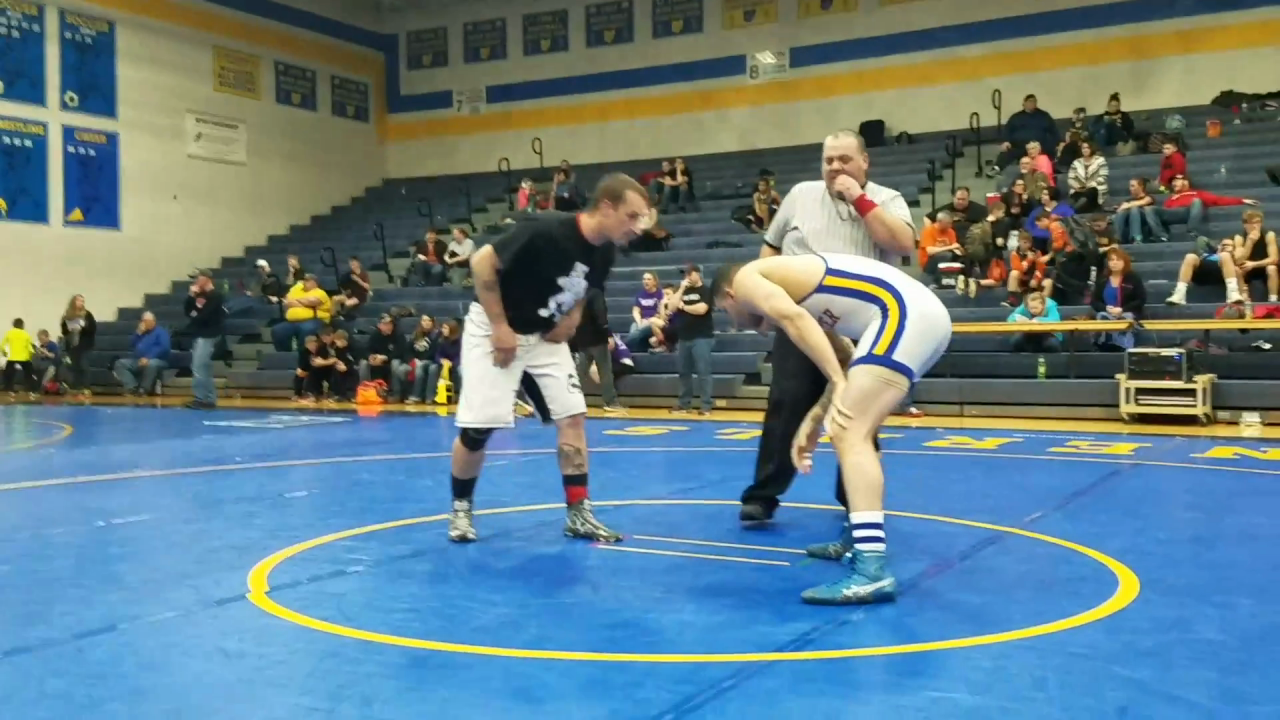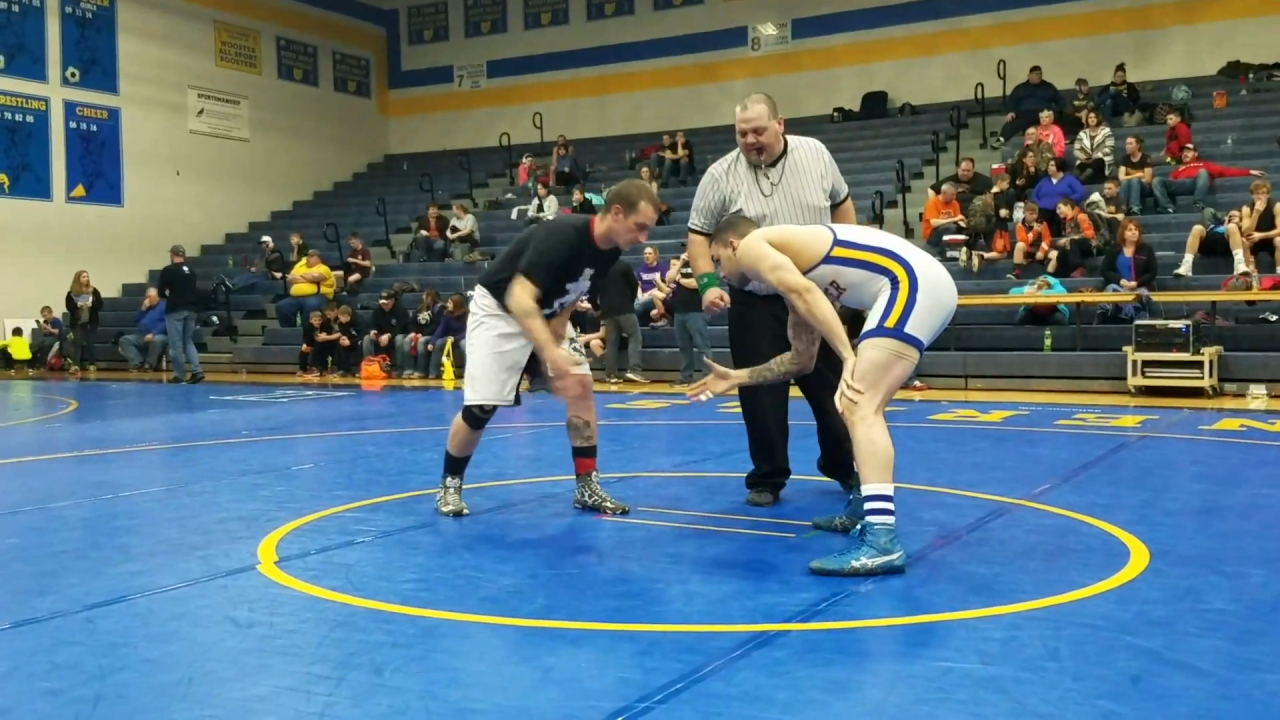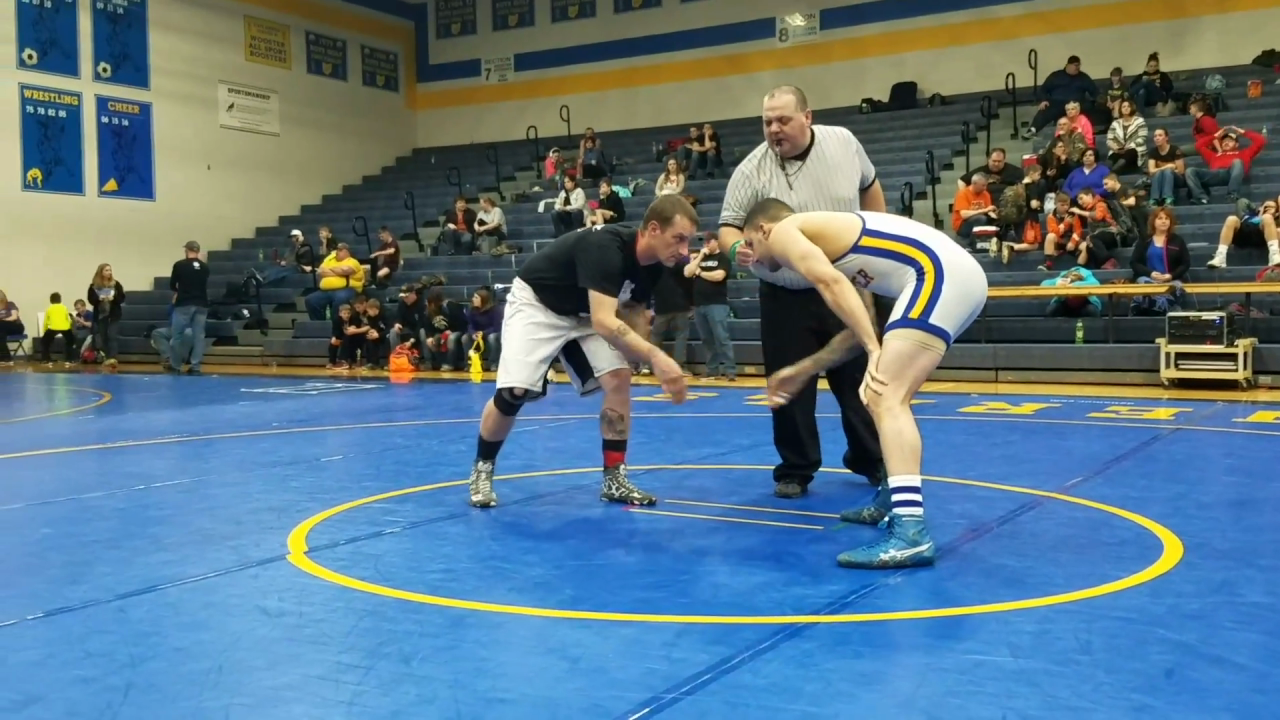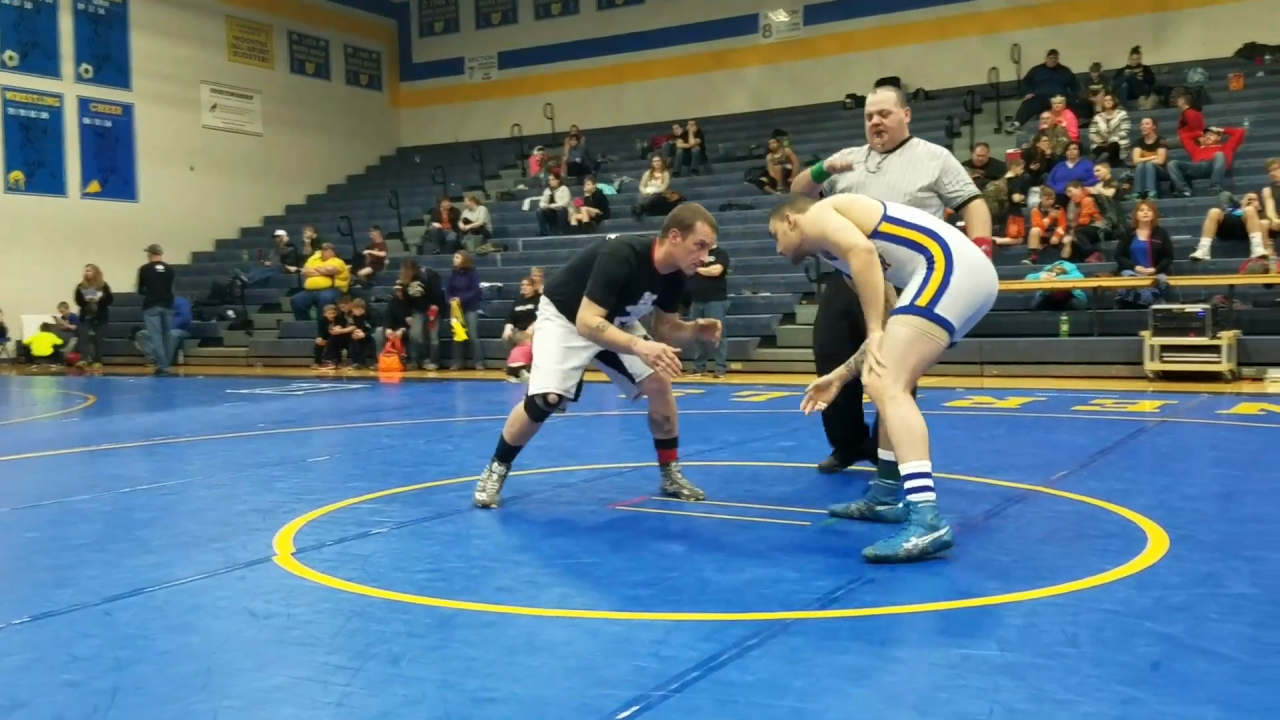
dt=1s
person 1, frame 1
left shoulder: (886, 200)
right shoulder: (800, 196)
left elbow: (902, 244)
right elbow: (770, 249)
left wrist: (860, 199)
right knee: (786, 406)
right ankle: (762, 495)
person 1, frame 2
left shoulder: (815, 154)
right shoulder: (721, 175)
left elbow: (841, 205)
right elbow: (699, 235)
right wrist: (708, 283)
right hip: (754, 305)
left knee: (830, 388)
right knee: (762, 395)
left ankle: (845, 467)
right ankle: (767, 478)
person 1, frame 3
left shoulder: (843, 142)
right shoulder: (752, 170)
left elbow: (869, 188)
right elbow: (729, 225)
right wrist: (736, 248)
right hip: (786, 298)
left knee: (859, 379)
left ankle: (871, 461)
right ankle: (795, 470)
person 1, frame 4
left shoulder: (934, 159)
right shoulder: (846, 160)
left elbow: (971, 205)
right elbow: (798, 192)
left wrist: (981, 248)
right wrist: (824, 168)
right hip: (844, 281)
right knee: (831, 360)
left ankle: (889, 455)
right ankle: (851, 446)
person 2, frame 1
left shoulder: (745, 279)
right shoulder: (783, 278)
left elbow: (795, 319)
right elbow: (846, 365)
left wrist: (840, 385)
right wrist: (814, 421)
left hip: (903, 313)
right hip: (927, 313)
left knee: (848, 434)
right knee: (856, 430)
left ankle: (872, 571)
right ankle: (859, 538)
person 2, frame 2
left shoulder: (750, 246)
left elbow: (806, 291)
right elbow: (803, 358)
left wrist: (849, 359)
right wrist: (737, 378)
left hip: (911, 282)
right hip: (928, 282)
left knee: (857, 407)
right knee: (864, 404)
left ankle: (882, 542)
right ankle: (867, 507)
person 2, frame 3
left shoulder: (782, 231)
right shoulder: (816, 235)
left elbow: (831, 283)
right elbow: (860, 330)
left wrist: (876, 351)
right wrist: (804, 371)
left hip: (940, 275)
right hip: (961, 273)
left knee: (884, 398)
right knee: (891, 395)
left ankle: (911, 533)
right ankle: (895, 499)
person 2, frame 4
left shoulder: (815, 218)
right shoulder: (838, 248)
left elbow: (863, 251)
right elbow: (889, 330)
left wrist: (874, 335)
right wrist: (840, 375)
left hip: (950, 269)
right hip: (973, 272)
left knee: (886, 388)
right knee: (890, 382)
left ankle: (926, 519)
right ankle: (886, 493)
person 3, frame 1
left shoulder: (605, 253)
right shoulder: (544, 231)
right elbow: (482, 263)
left wrist: (573, 316)
right wrist: (499, 327)
left hip: (545, 338)
right hip: (495, 329)
left knee: (574, 418)
right knee: (479, 427)
left ankle: (579, 515)
right ankle: (460, 508)
person 3, frame 2
left shoulder: (610, 249)
right shoulder: (561, 235)
right elbow: (518, 300)
left wrist: (560, 319)
right wrist: (550, 352)
left hip: (546, 314)
right hip: (499, 310)
left knee: (580, 384)
right knee: (480, 406)
left ankle: (587, 488)
right ankle: (450, 484)
person 3, frame 3
left shoulder: (652, 265)
right shoulder: (606, 246)
left elbow: (632, 313)
right elbow: (604, 320)
left wrist: (636, 341)
right wrist: (656, 358)
left hip: (584, 310)
right hip: (534, 304)
left knee: (618, 380)
right knee: (514, 391)
left ankle: (613, 479)
right ankle: (482, 469)
person 3, frame 4
left shoulder: (675, 275)
right shoulder: (619, 256)
left elbow: (665, 326)
right elbow: (587, 323)
left wrist: (695, 330)
right wrist: (640, 346)
left hip: (614, 320)
right hip: (563, 317)
left knee: (659, 384)
right knee: (545, 400)
left ankle: (671, 474)
right ankle: (497, 469)
